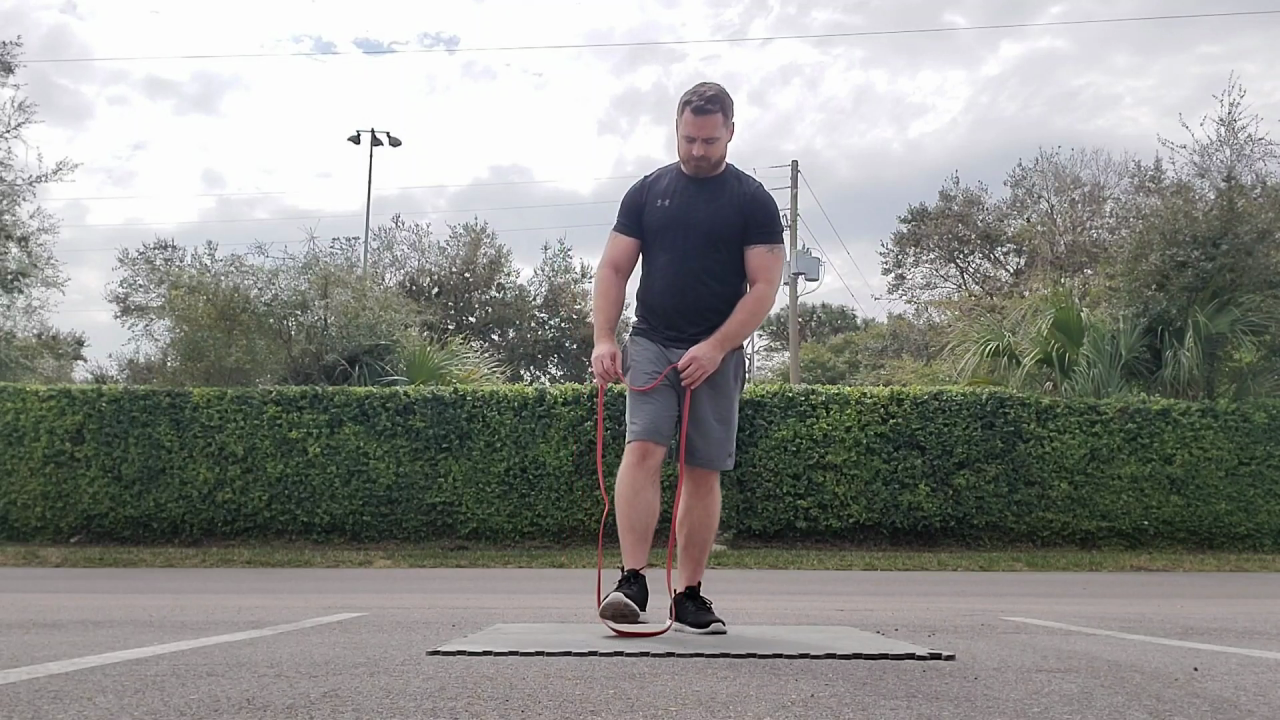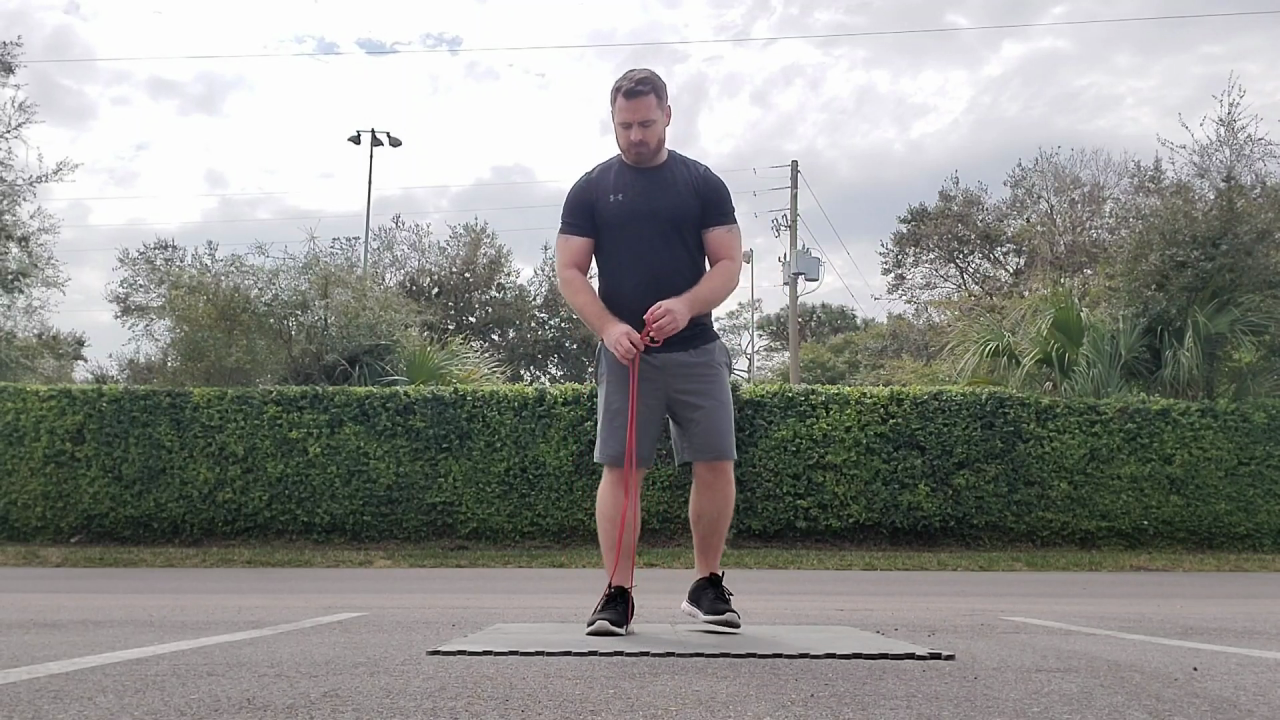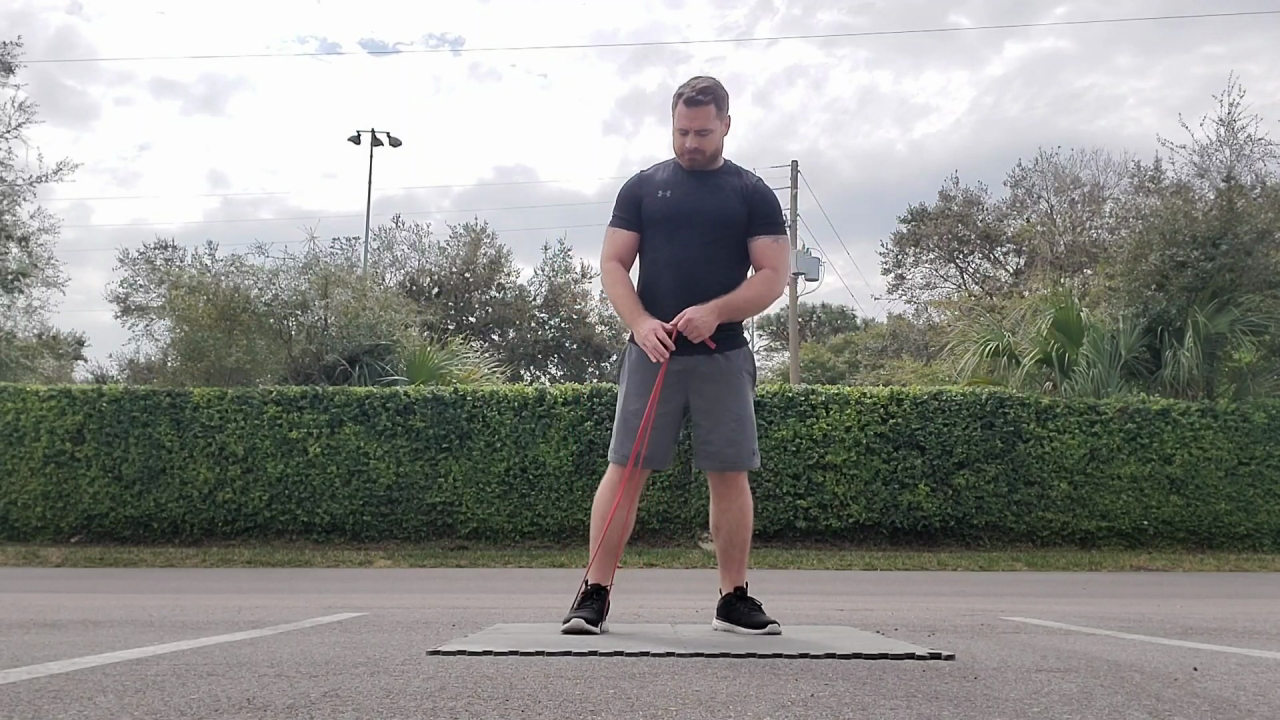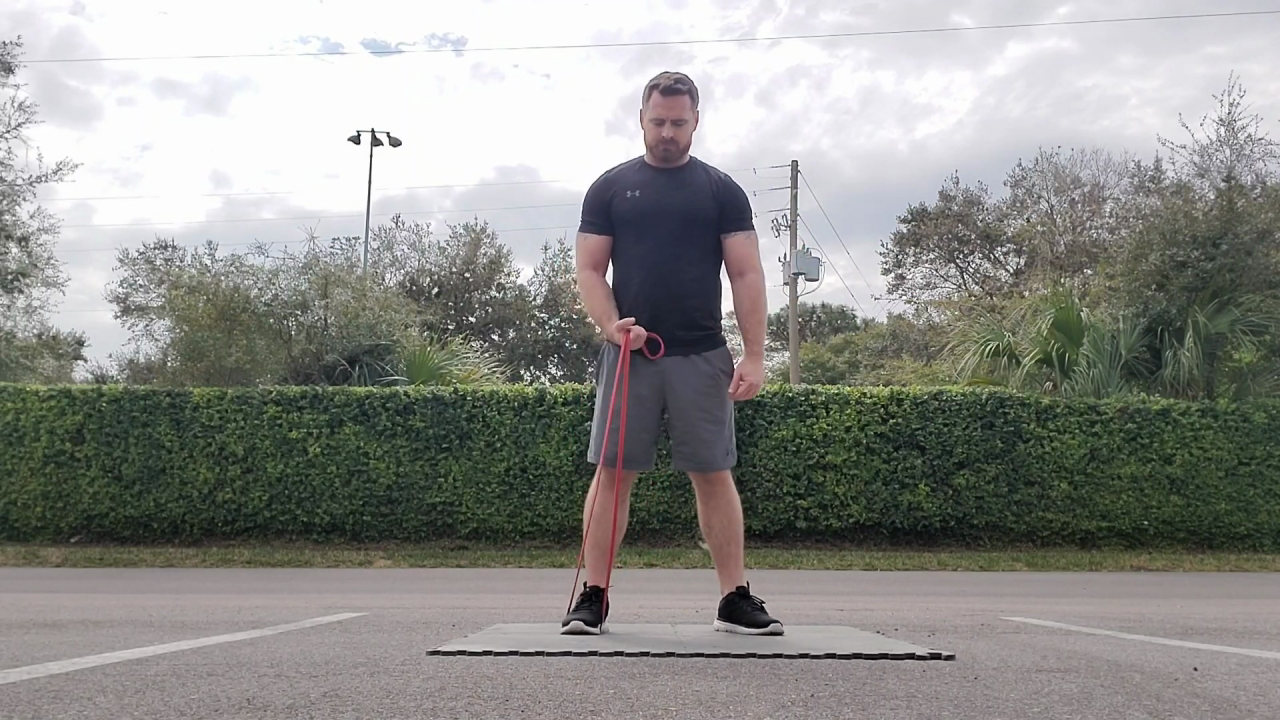
dt=1s
person 1, frame 1
left shoulder: (752, 199)
right shoulder: (647, 191)
left elbow: (763, 286)
right elbow: (613, 268)
left wrist: (716, 348)
right wrist: (604, 339)
left hip: (716, 356)
right hip: (650, 346)
left knee: (702, 473)
right knee: (642, 452)
left ankle: (688, 596)
right ankle: (633, 581)
person 1, frame 2
left shoulder: (702, 182)
right shoulder: (592, 188)
left elbow: (728, 262)
right elbow: (570, 272)
left wrist: (686, 306)
right wrist: (609, 328)
left hip: (696, 349)
right hip: (625, 352)
left knee: (715, 464)
right knee: (621, 471)
left ankle: (706, 584)
right ankle: (618, 597)
person 1, frame 3
left shoulder: (753, 193)
right shoulder: (642, 186)
left elbow: (774, 276)
right elbow: (614, 264)
left wrist: (715, 311)
right wrist: (641, 322)
left hip: (722, 356)
right hip: (652, 354)
left knee: (731, 474)
right knee: (627, 469)
left ankle: (734, 599)
right ankle: (594, 593)
person 1, frame 4
left shoulder: (721, 190)
right shoulder: (610, 187)
left elbow: (747, 275)
right elbow: (589, 269)
left wrist: (754, 355)
right wrist: (610, 325)
left hip: (702, 357)
right hip: (630, 357)
left knee: (713, 475)
right knee: (613, 472)
left ankle: (735, 600)
right ankle: (592, 597)
